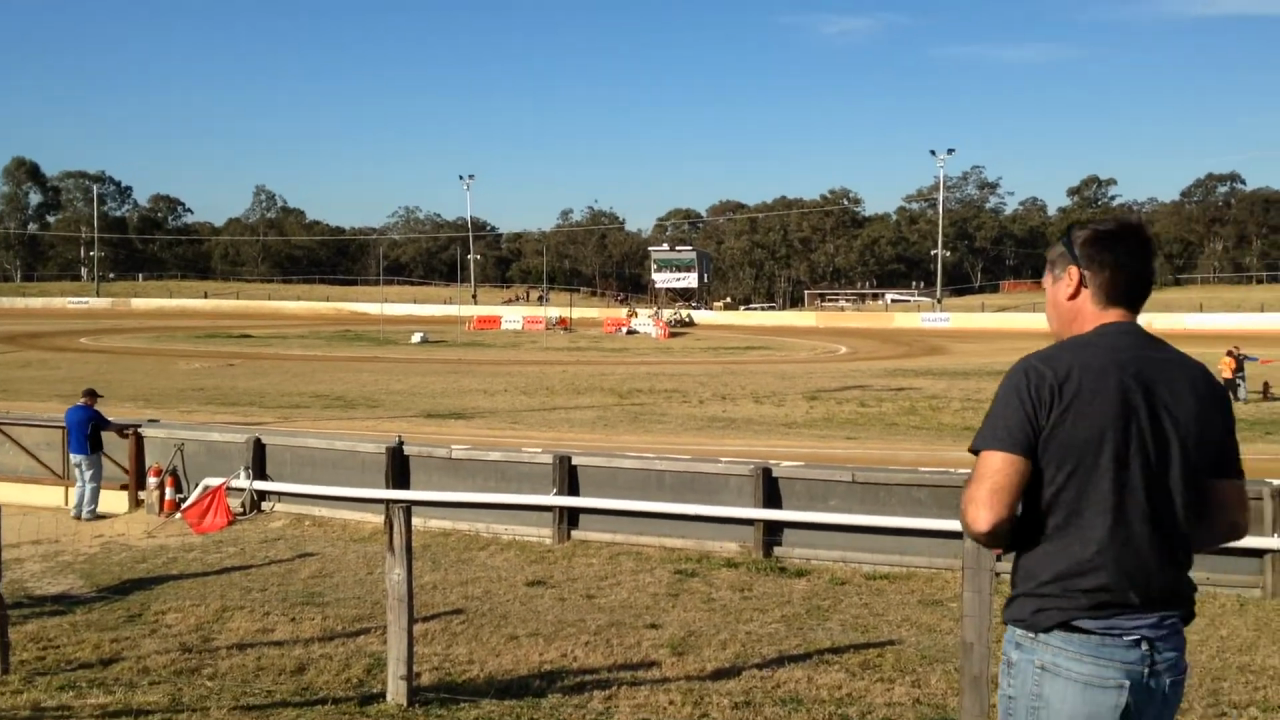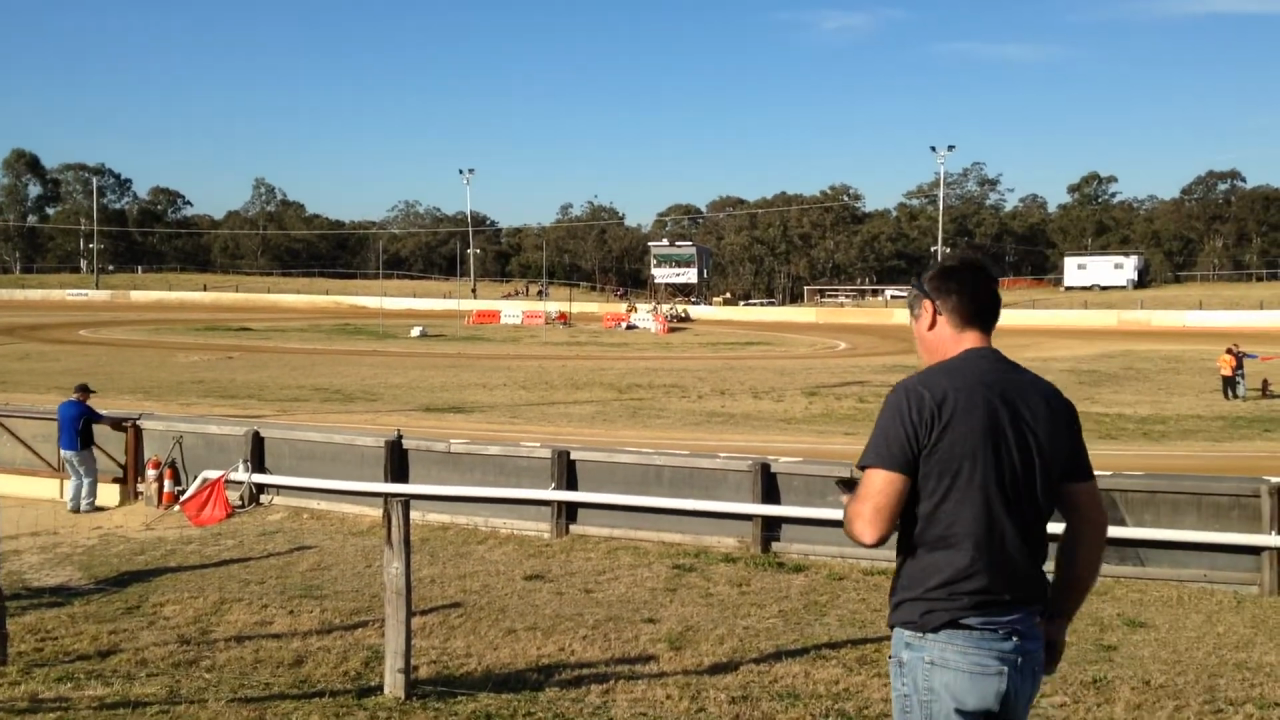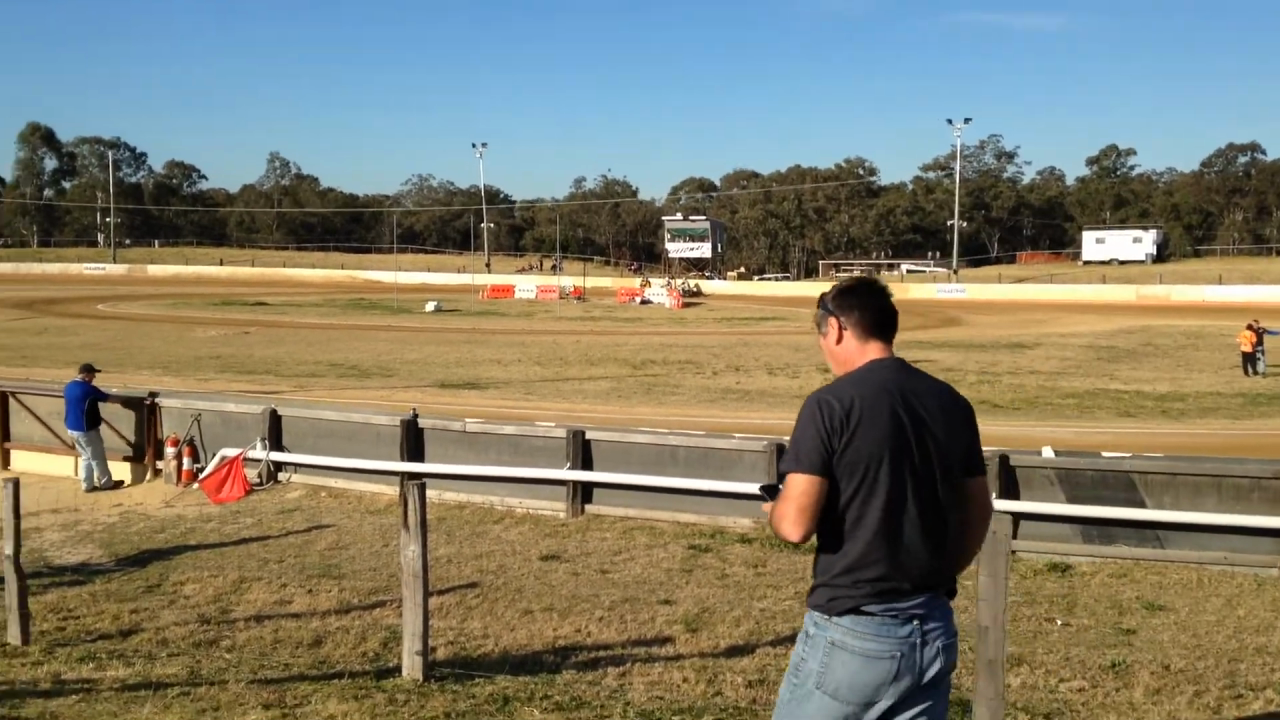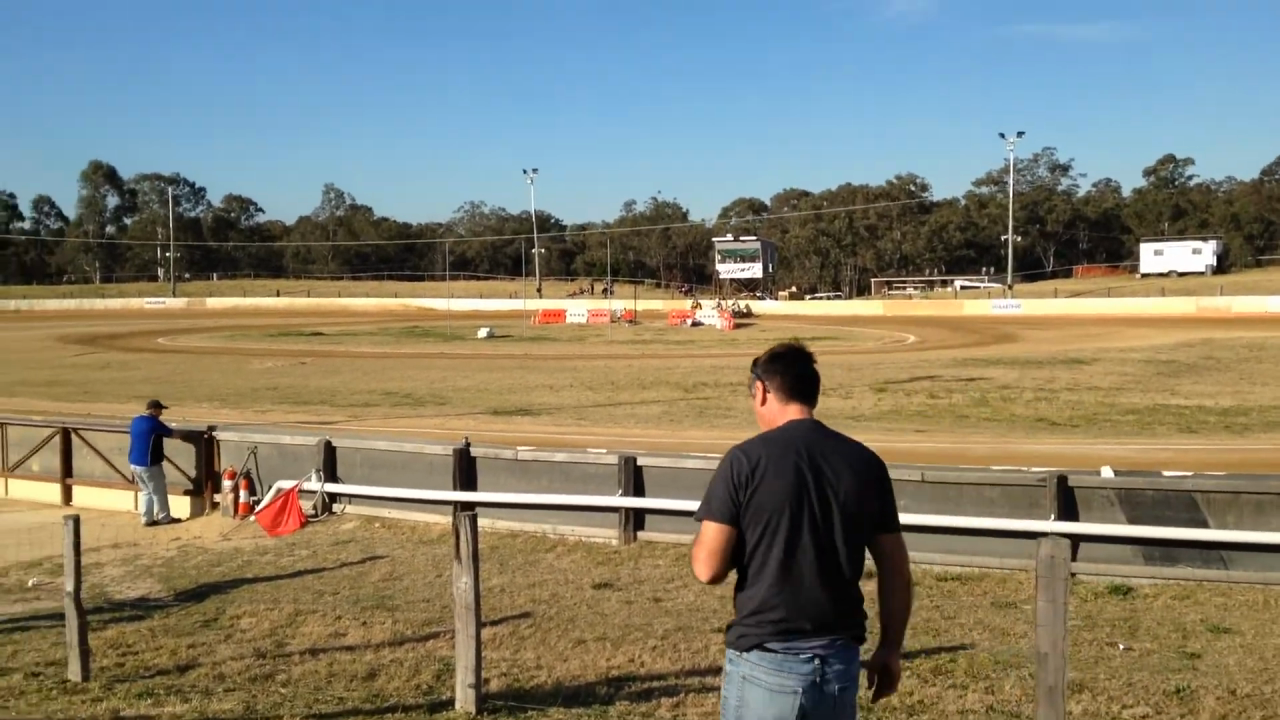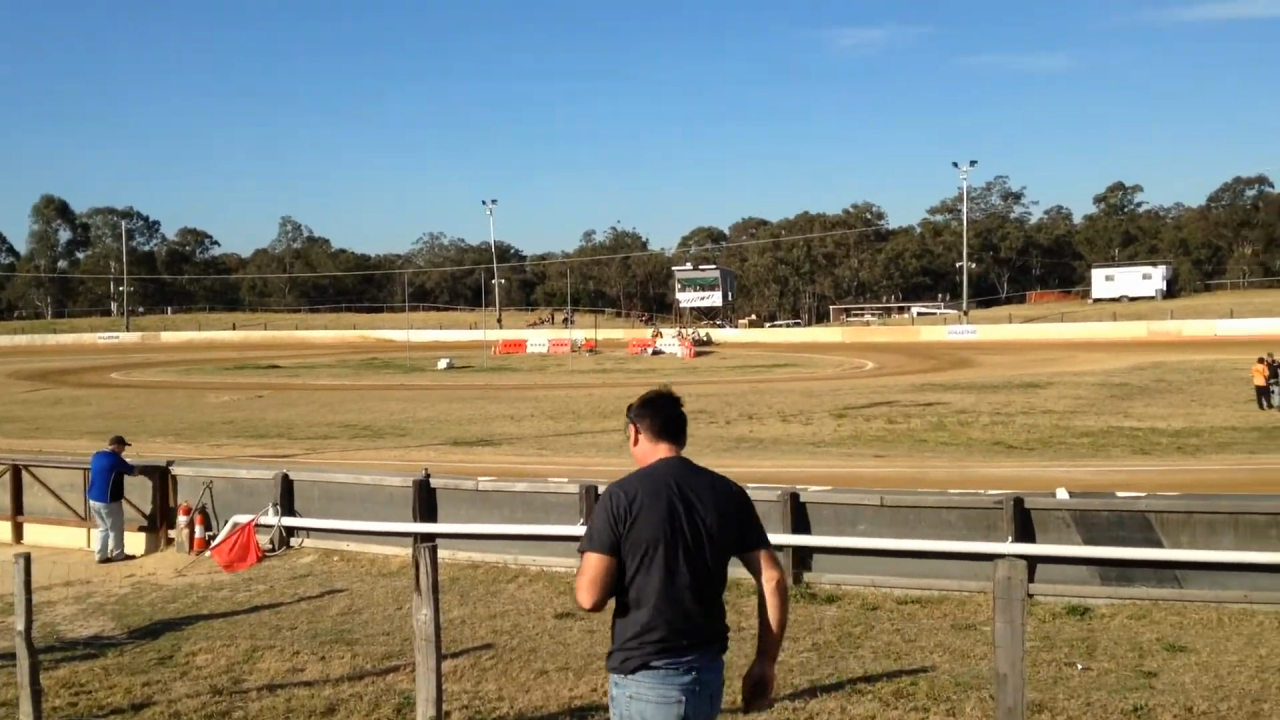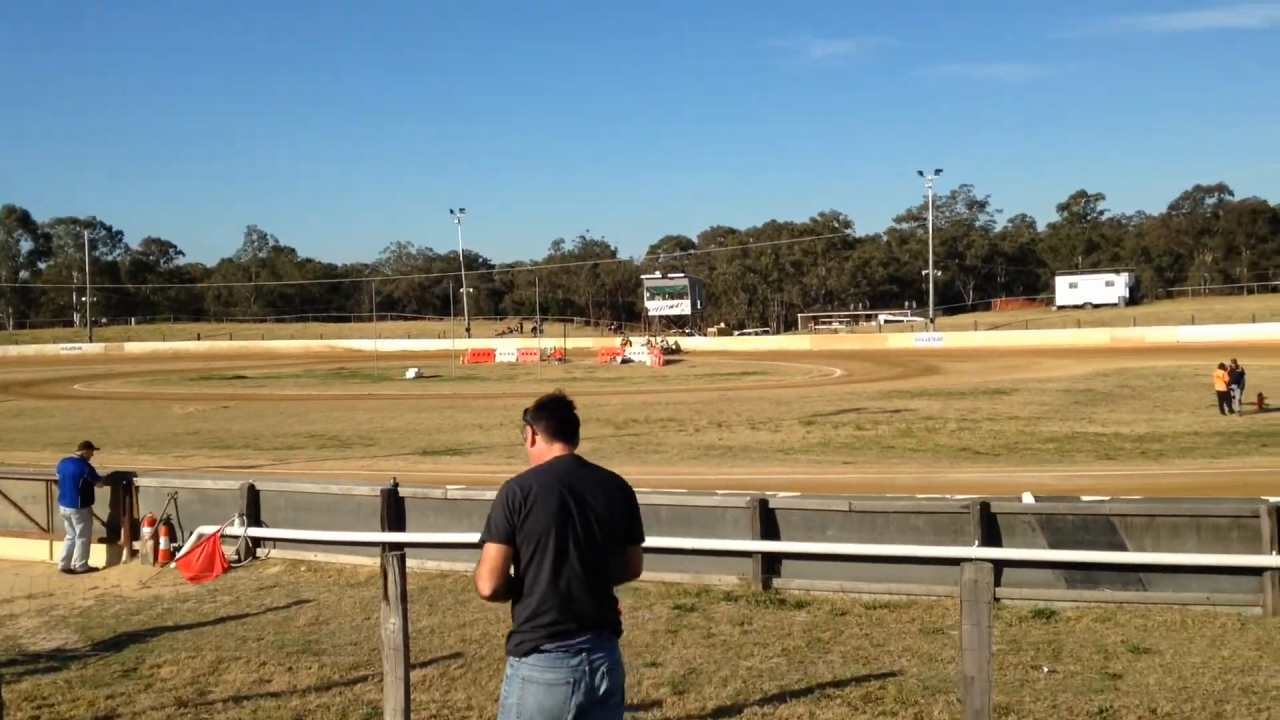
dt=0.4s
person 1, frame 1
left shoulder: (1041, 374)
right shoulder: (1199, 384)
left elbow: (985, 514)
right elbow: (1230, 520)
left hip: (1059, 650)
right hip: (1160, 651)
person 1, frame 2
left shoulder: (920, 396)
right shoulder: (1050, 401)
left elbow: (870, 525)
right elbow: (1090, 524)
left wrist: (852, 505)
right wrist: (1056, 619)
left hip: (942, 643)
right hip: (1023, 643)
person 1, frame 3
left shoulder: (831, 404)
right shoulder: (951, 404)
left elbow: (796, 525)
right elbow: (977, 514)
left wrist: (774, 508)
left hip: (850, 627)
right hip: (931, 627)
person 1, frame 4
left shoulder: (745, 460)
right shoulder: (865, 463)
left elbow: (708, 567)
right elbow: (895, 570)
right wrist: (889, 649)
left hip: (764, 662)
right hip: (838, 662)
person 1, frame 5
left shoulder: (622, 495)
right shoulder: (728, 494)
left elbow: (590, 596)
right elbow: (773, 580)
right wrist: (765, 661)
left hip: (644, 678)
right hip: (707, 673)
person 1, frame 6
left shoulder: (519, 491)
right shoulder: (616, 489)
left elbow: (489, 585)
right elbow: (631, 568)
left wrist: (519, 586)
left hip: (540, 661)
right hip: (602, 656)
